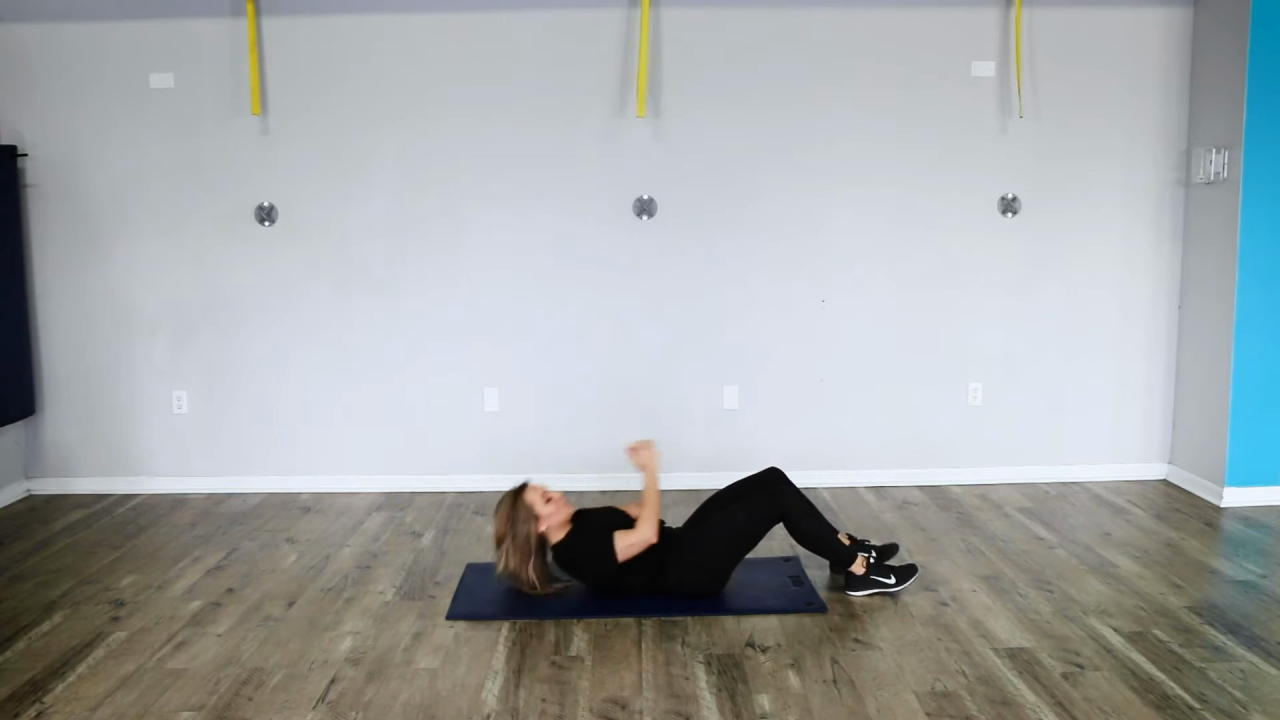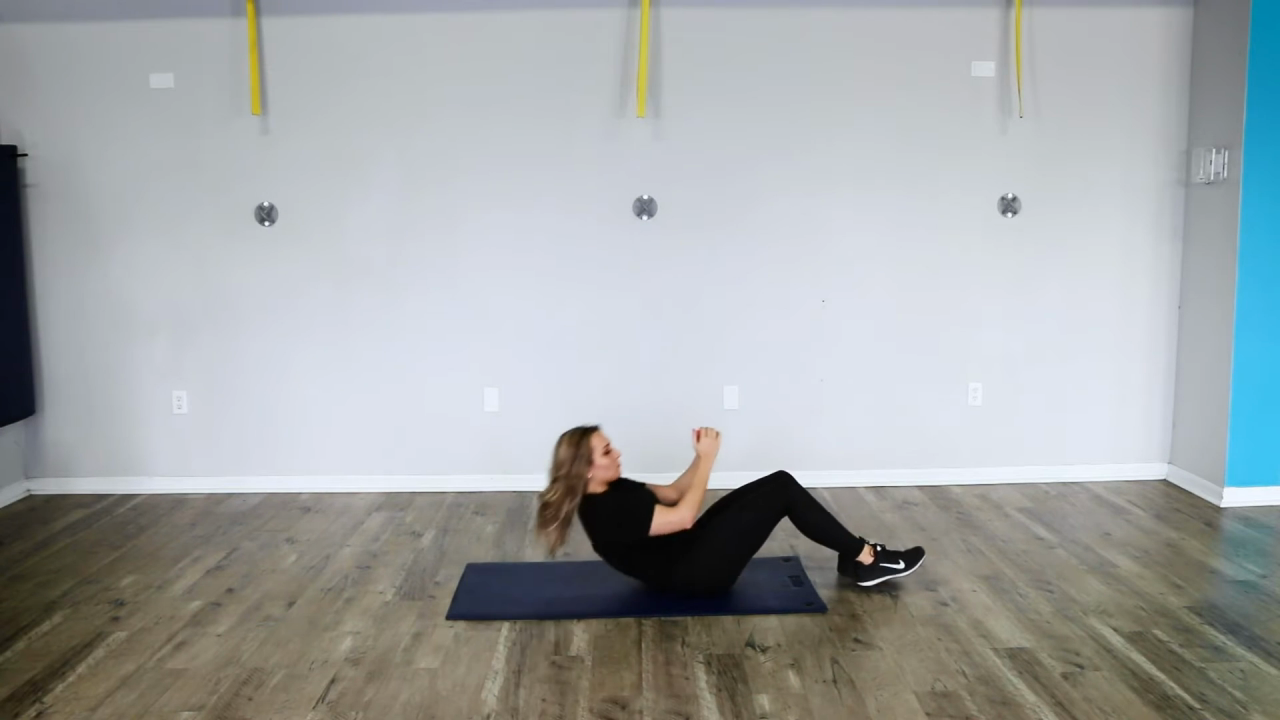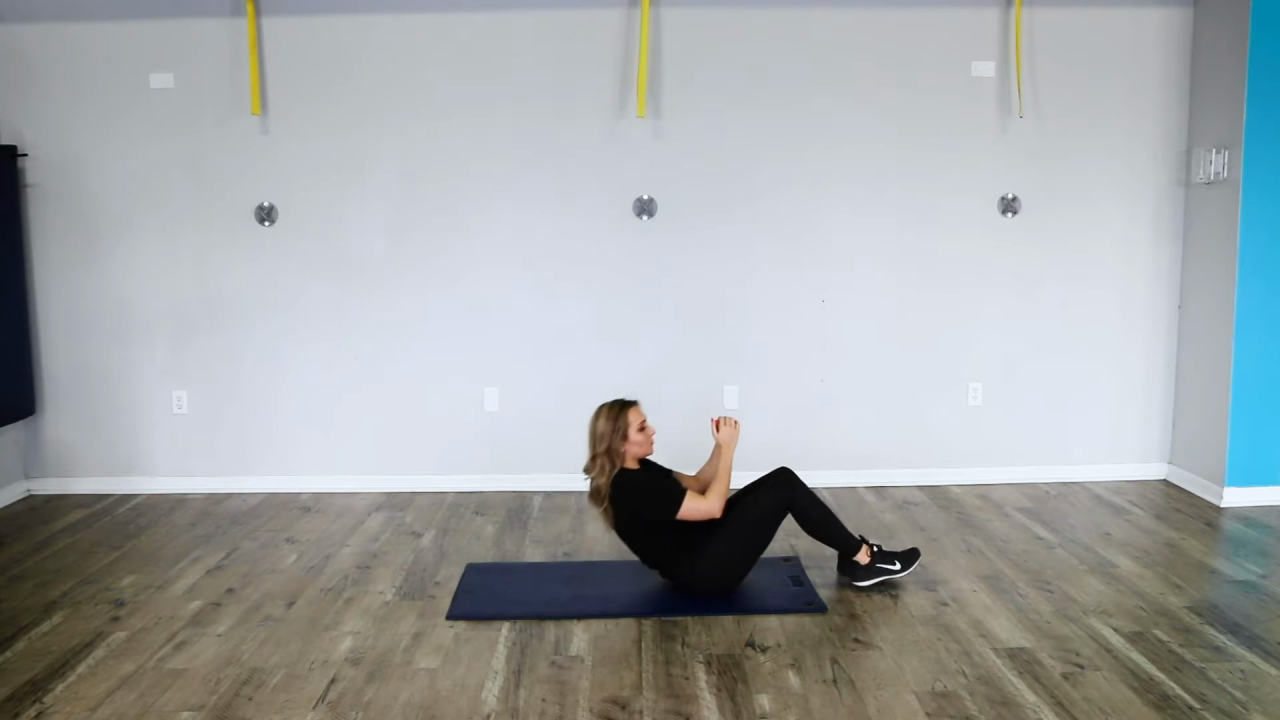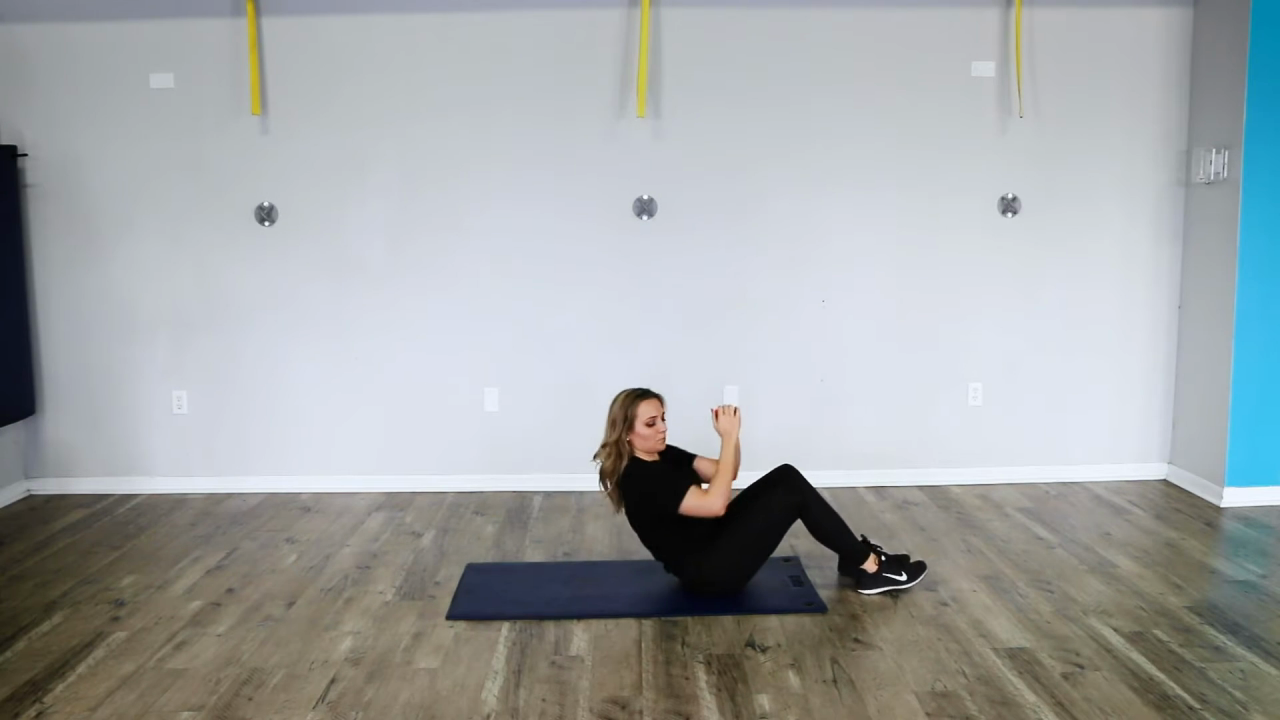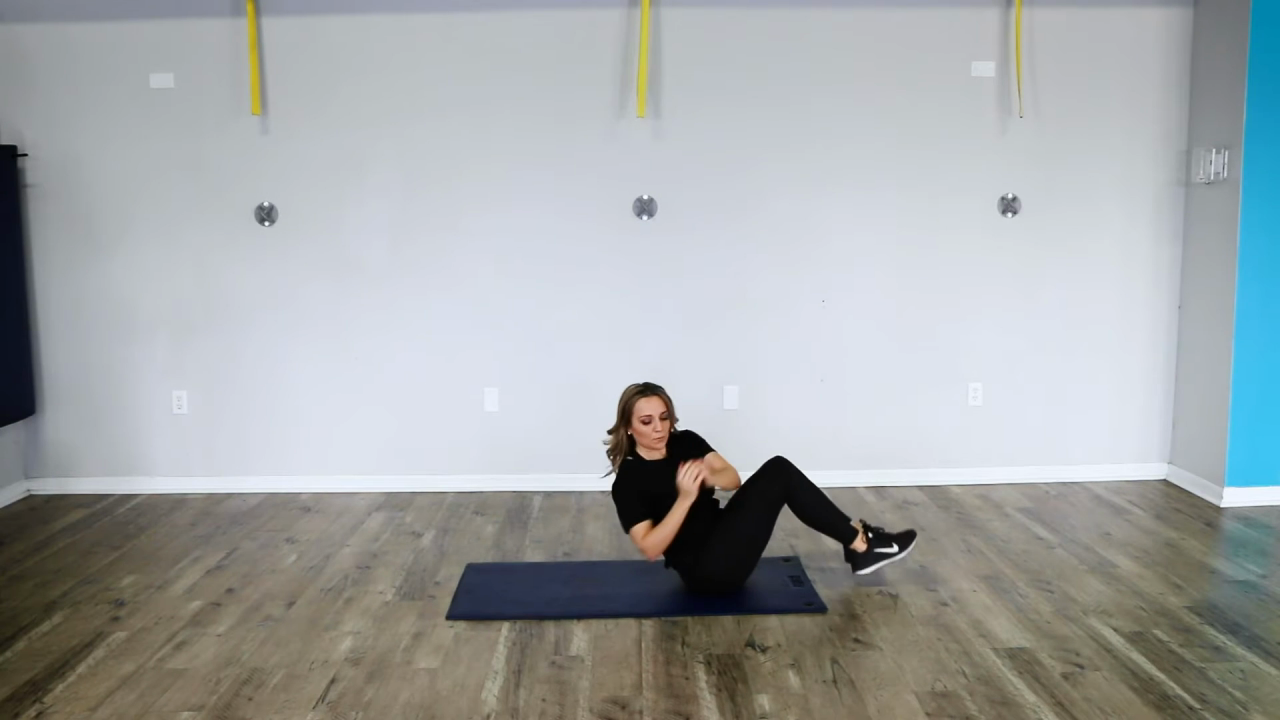
dt=0.3s
person 1, frame 1
left shoulder: (577, 525)
right shoulder: (576, 549)
left elbow: (638, 513)
right elbow: (646, 534)
left wrist: (648, 473)
right wrist: (649, 472)
left hip: (681, 547)
right hip: (688, 571)
left knee: (772, 479)
right knee: (778, 498)
left ankle: (847, 547)
right ankle: (861, 572)
person 1, frame 2
left shoulder: (611, 493)
right shoulder: (607, 513)
left elbow: (671, 495)
right elbow: (684, 515)
left wrist: (700, 457)
right wrist: (707, 460)
left hip: (692, 549)
right hip: (695, 571)
left knee: (780, 481)
right knee: (782, 494)
left ankle: (855, 553)
right ankle: (867, 561)
person 1, frame 3
left shoulder: (636, 471)
right shoulder: (633, 488)
left elbow: (697, 486)
right elbow: (713, 506)
left wrist: (719, 446)
right wrist: (728, 448)
left hip: (701, 547)
right hip: (702, 572)
left knee: (782, 478)
right knee: (786, 491)
left ankle: (854, 552)
right ankle: (864, 561)
person 1, frame 4
left shoulder: (660, 457)
right shoulder: (641, 479)
left elbow: (720, 472)
right elbow: (715, 503)
left wrist: (730, 437)
right wrist: (727, 438)
left hip: (713, 542)
right hip: (709, 571)
left knee: (786, 476)
right knee: (795, 494)
left ankle: (857, 556)
right ankle: (870, 568)
person 1, frame 5
left shoulder: (684, 442)
right shoulder: (628, 482)
left elbow: (734, 479)
right elbow: (649, 548)
left wrist: (707, 478)
right wrist: (683, 499)
left hip: (720, 539)
right hip: (707, 569)
left knee: (779, 469)
right knee: (779, 479)
left ankle: (861, 540)
right ankle: (862, 548)
